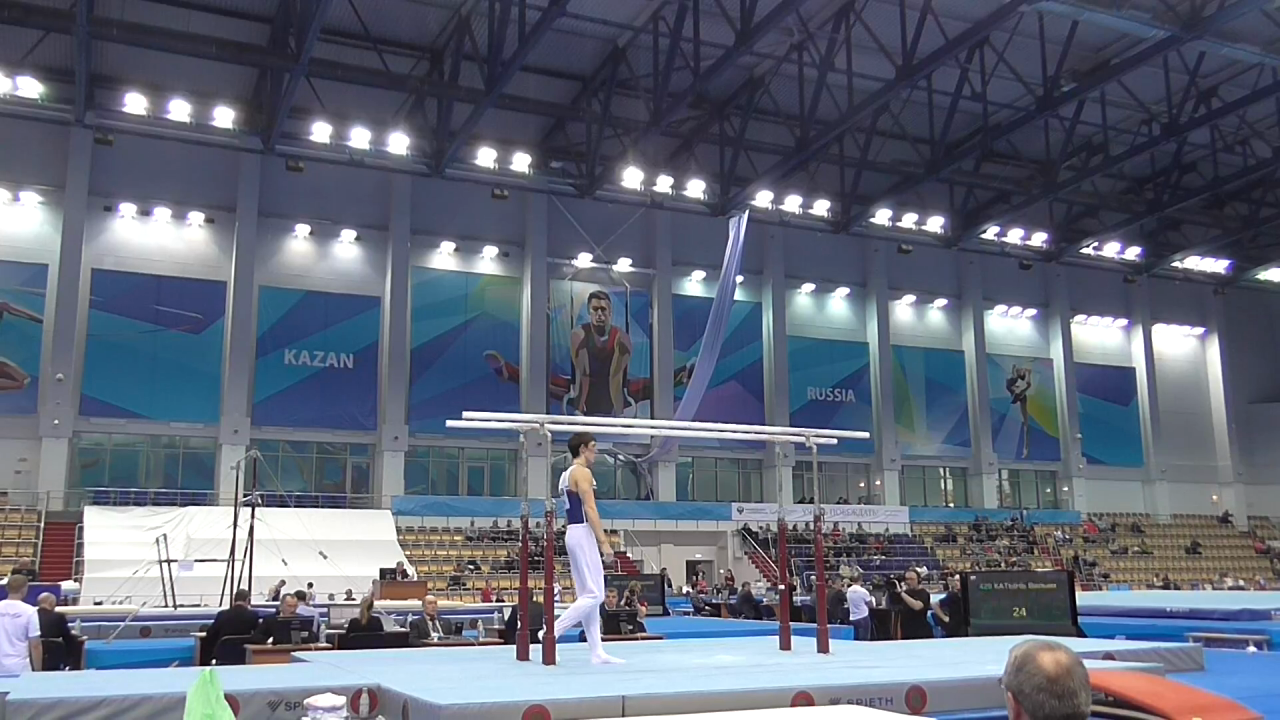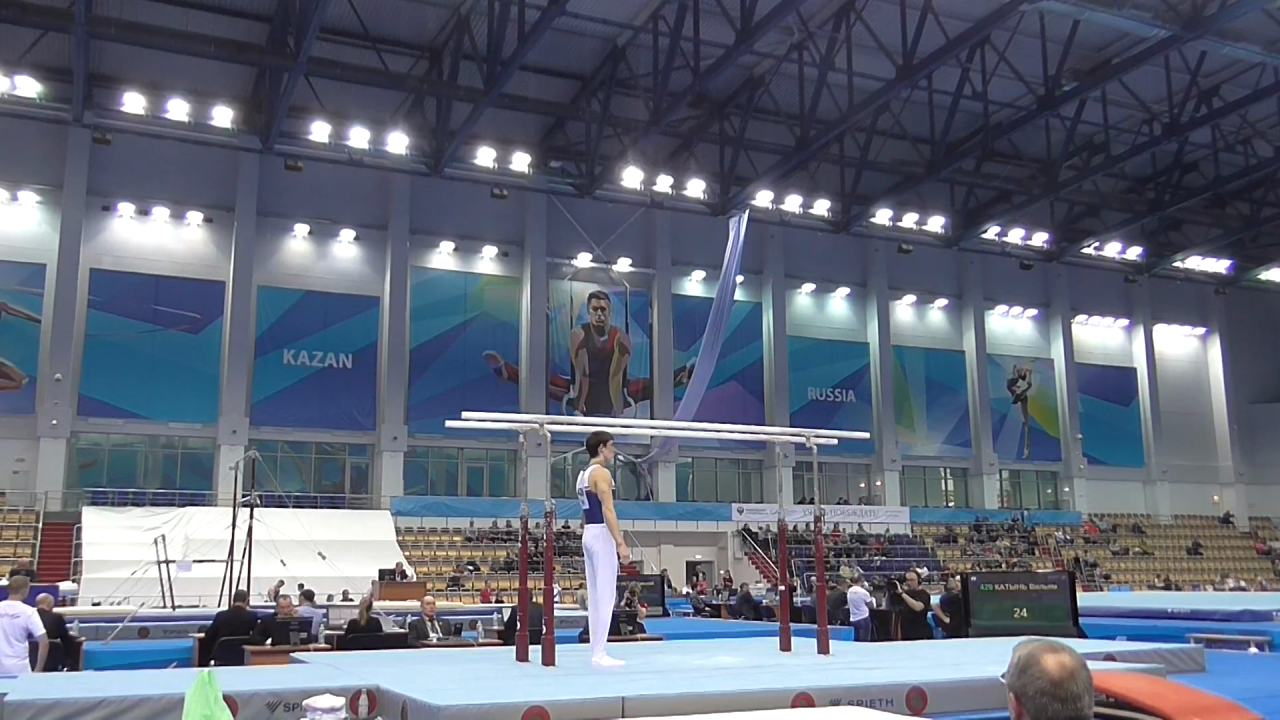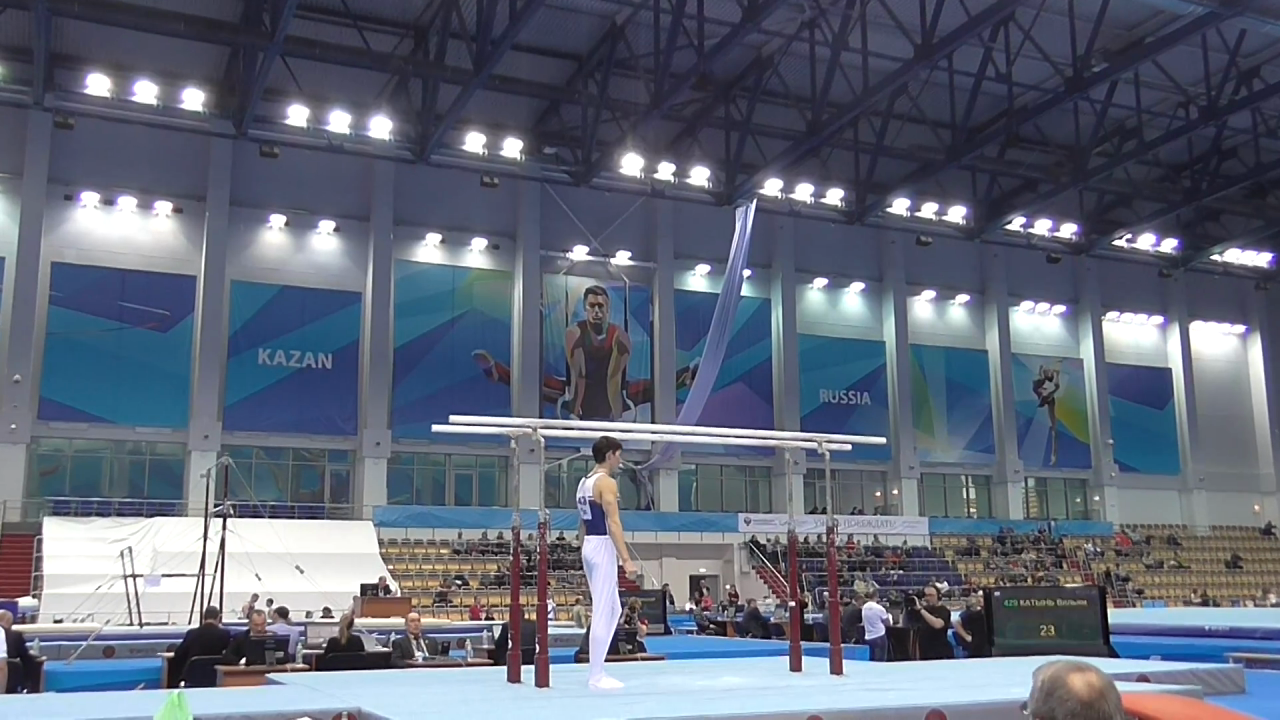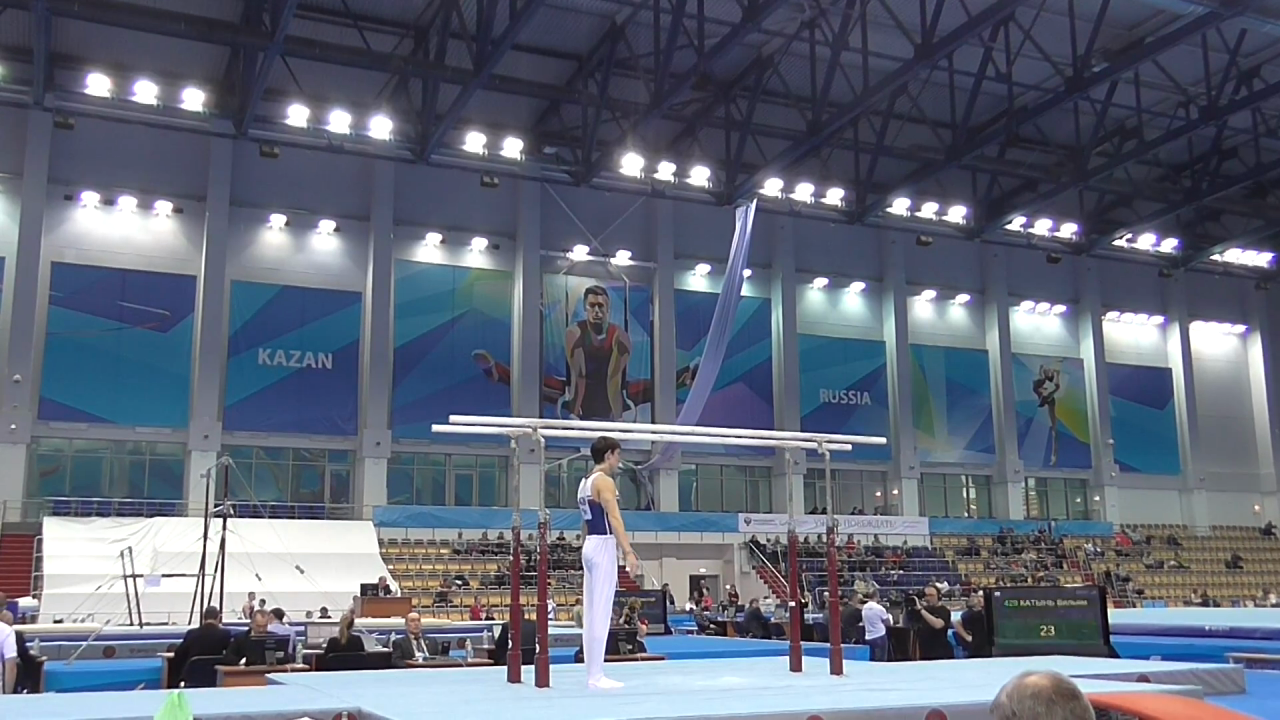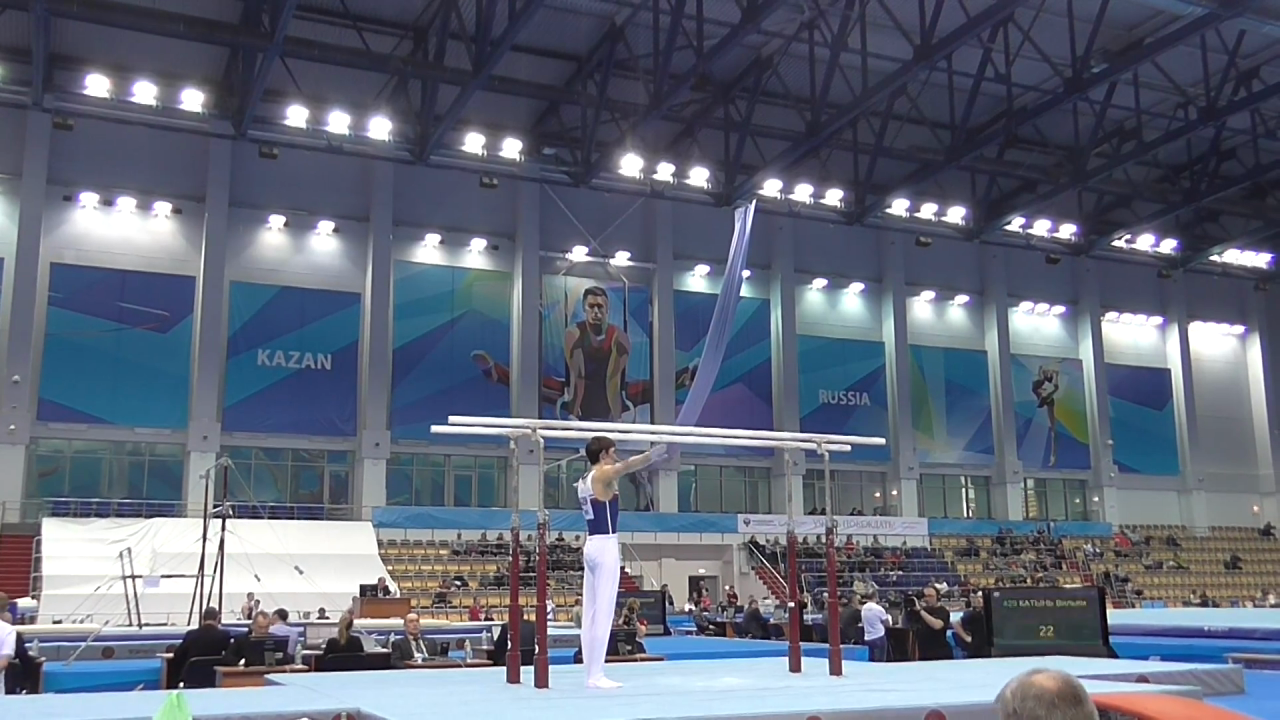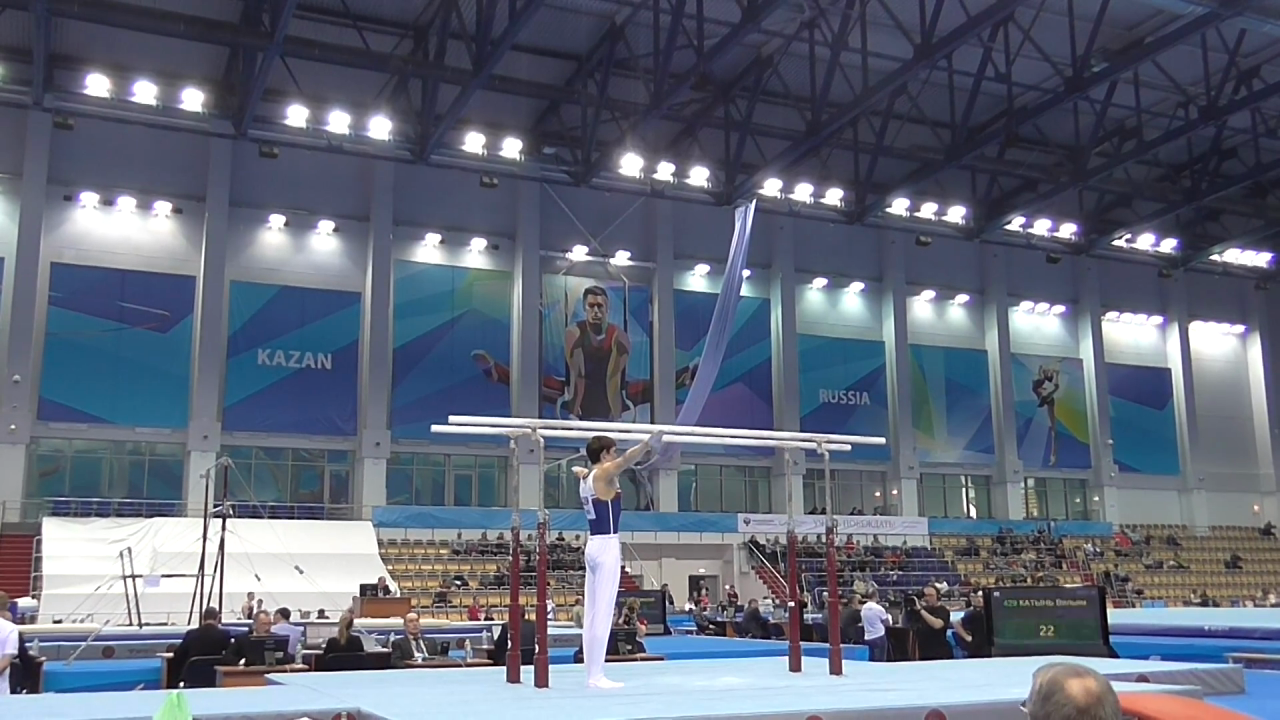
dt=0.5s
person 1, frame 1
left shoulder: (566, 474)
right shoulder: (582, 472)
right elbow: (590, 509)
right wrist: (604, 541)
left hip: (573, 533)
right hip: (583, 534)
left knee: (591, 593)
right knee: (594, 594)
left ankle: (597, 652)
right ankle: (552, 632)
person 1, frame 2
left shoulder: (583, 475)
right shoulder: (602, 473)
right elbow: (608, 510)
right wrist: (621, 543)
left hip: (588, 534)
right hip: (601, 535)
left knee: (598, 597)
right knee: (605, 597)
left ankle: (598, 651)
right ankle: (599, 654)
person 1, frame 3
left shoulder: (584, 482)
right shoulder: (606, 482)
right elbow: (613, 522)
right wrist: (626, 558)
left hip: (588, 545)
right hip: (603, 546)
left knee: (612, 610)
right knee: (602, 614)
left ankle: (597, 669)
right ankle: (596, 677)
person 1, frame 4
left shoulder: (586, 482)
right shoulder: (603, 480)
right elbow: (613, 517)
right wrist: (628, 551)
left hip: (590, 545)
right hip: (603, 546)
left knee: (593, 613)
right knee: (601, 613)
left ankle: (593, 672)
right ankle: (596, 676)
person 1, frame 5
left shoulder: (585, 480)
right shoulder: (602, 474)
right elbow: (627, 465)
right wrist: (649, 456)
left hip: (591, 545)
right hip: (605, 545)
left knee: (591, 612)
right knee: (603, 612)
left ankle: (592, 673)
right ankle: (596, 675)
person 1, frame 6
left shoulder: (586, 477)
right shoulder: (603, 473)
right elbow: (626, 459)
left wrist: (579, 469)
right wrist: (647, 444)
left hip: (593, 545)
right hip: (607, 546)
left knee: (593, 613)
right knee: (603, 613)
left ankle: (592, 673)
right ankle: (597, 676)
